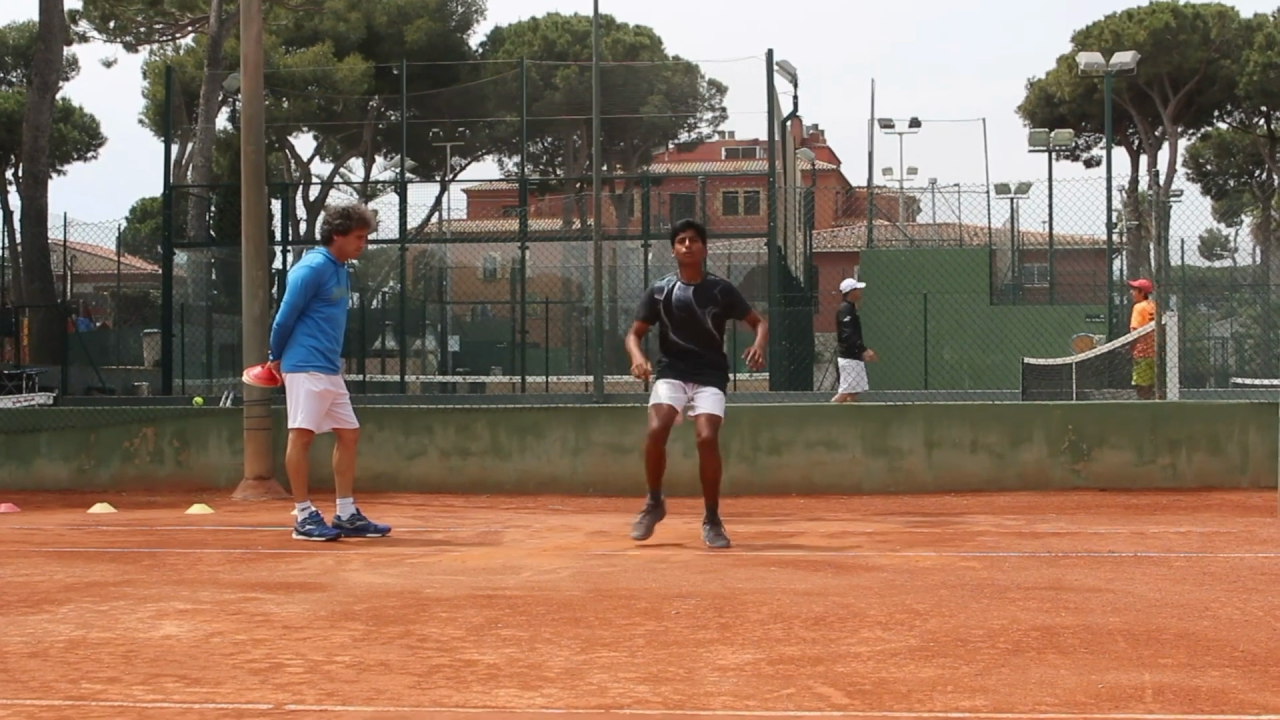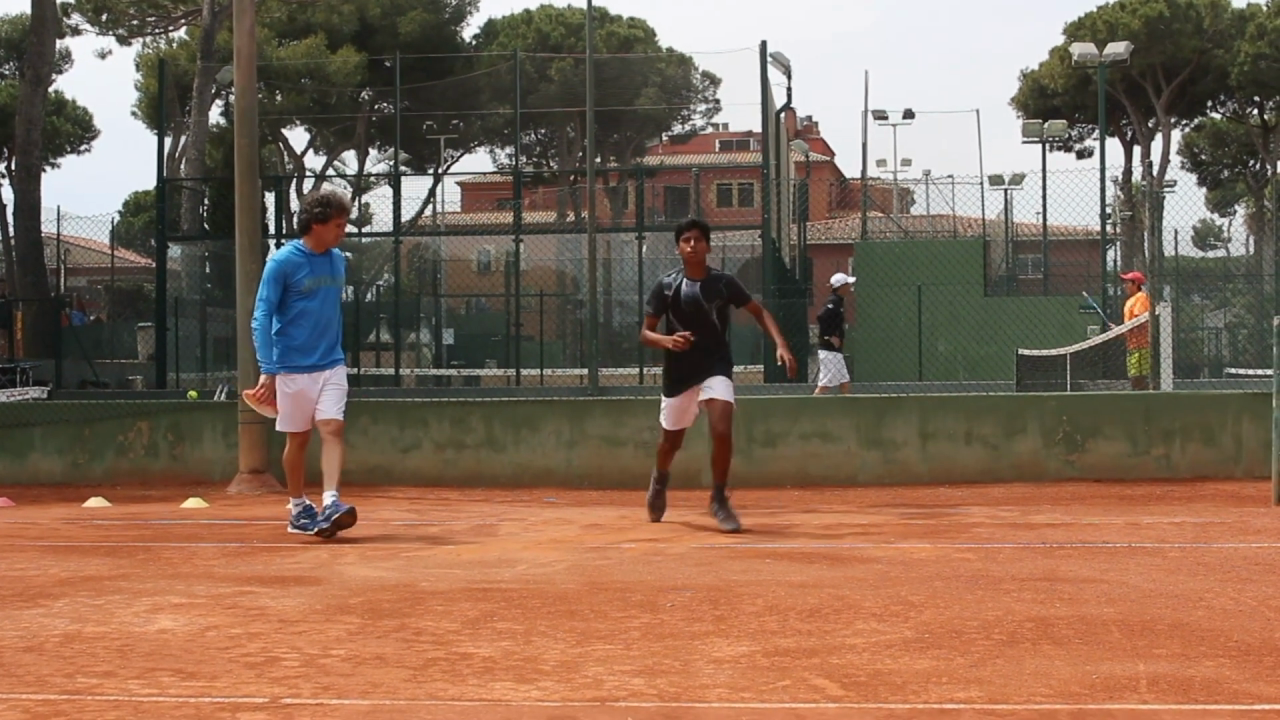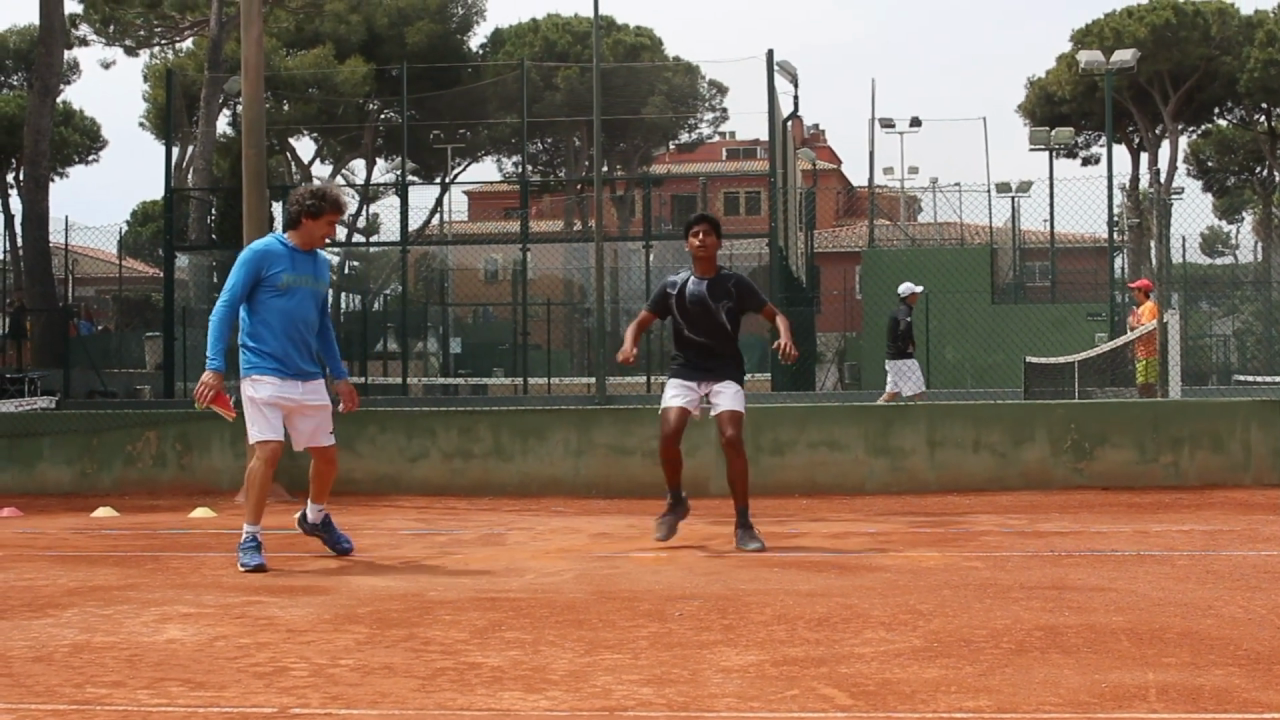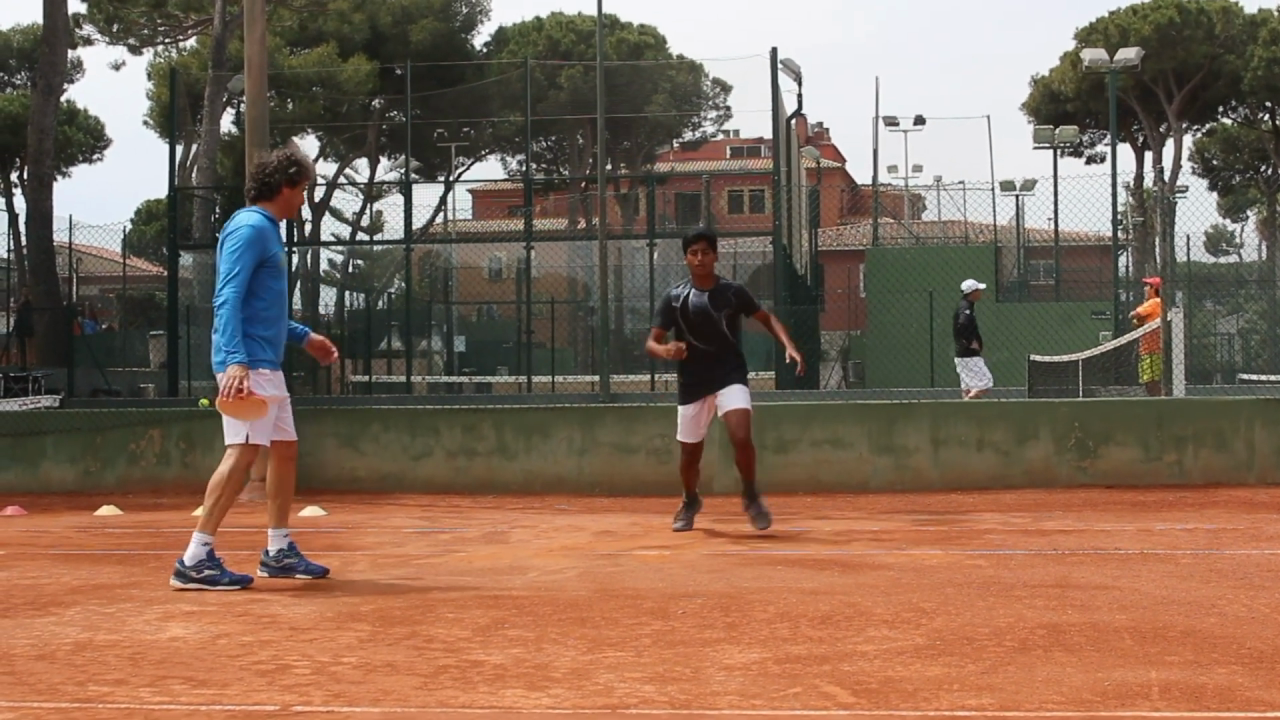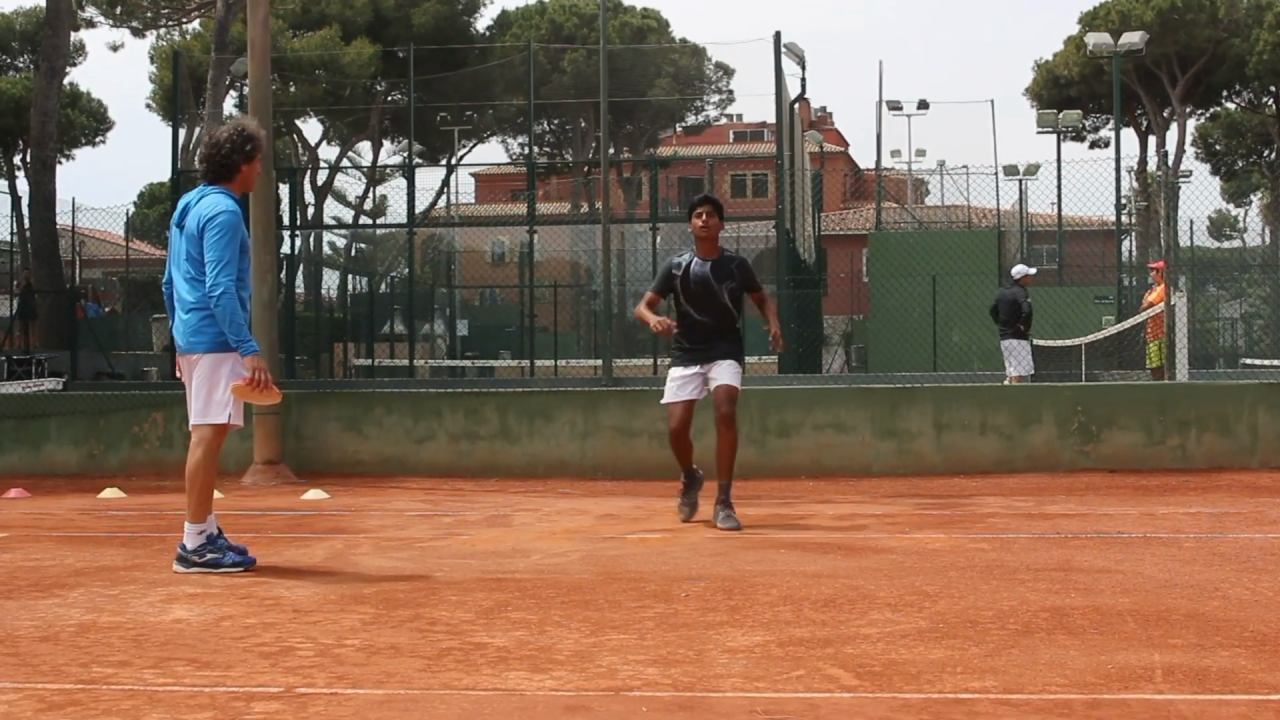
dt=1s
person 1, frame 1
left shoulder: (340, 269)
right shoulder: (313, 267)
right elbow: (285, 317)
right wrist: (276, 357)
left hip: (331, 370)
right hip: (307, 368)
left knee: (349, 435)
right knee: (302, 436)
left ankle: (347, 514)
right ankle: (304, 516)
person 1, frame 2
left shoulder: (338, 260)
right shoulder: (282, 262)
right elbow: (262, 317)
left wrist: (340, 357)
right wrist: (266, 369)
left hip: (330, 365)
right hip: (291, 368)
left knee: (331, 429)
right knee: (298, 438)
left ankle: (331, 505)
right ankle: (299, 508)
person 1, frame 3
left shoulder: (321, 264)
right shoulder: (259, 254)
right elbow: (223, 310)
left wrist: (340, 375)
right wrist: (214, 365)
left hip: (312, 379)
right hip: (264, 375)
left knee: (326, 454)
right knee: (267, 452)
left ankle: (315, 517)
right ankle: (250, 540)
person 1, frame 4
left shoulder: (265, 230)
right shoulder: (250, 228)
right elbow: (227, 300)
left wrist: (303, 335)
right wrist: (236, 358)
left hip: (265, 365)
right hip: (247, 365)
left knee: (284, 450)
right knee: (242, 453)
left ankle: (279, 550)
right ankle: (195, 559)
person 1, frame 5
left shoulder: (189, 206)
right shoulder: (222, 211)
left elbow: (170, 283)
right elbow: (221, 289)
left wrist: (180, 337)
right wrist: (249, 349)
left hip: (192, 337)
right hip: (216, 340)
left knee: (206, 436)
right knee: (209, 435)
left ankle: (206, 532)
right ankle: (193, 544)
person 2, frame 1
left shoulder: (722, 289)
right shoulder: (659, 290)
left elbow: (758, 322)
right elbow: (634, 334)
left wrist: (759, 346)
right wrist: (637, 357)
left hip: (710, 376)
right hip: (670, 372)
left knee: (707, 438)
right knee: (657, 429)
left ankle: (712, 520)
right ankle: (654, 502)
person 2, frame 2
left shoulder: (724, 282)
right shoulder: (664, 286)
left elbow: (759, 311)
right elbow: (645, 332)
left wrist: (781, 345)
right wrist: (667, 340)
left hip: (716, 368)
right hip: (679, 372)
left knee: (722, 429)
right knee: (670, 443)
left ankle: (719, 500)
right ankle: (660, 480)
person 2, frame 3
left shoulder: (736, 282)
right shoulder: (673, 284)
left elbow: (774, 314)
right elbow: (639, 322)
left wrist: (785, 339)
right wrist: (628, 344)
left hip: (726, 372)
right hip: (685, 370)
left knee: (732, 439)
right knee: (669, 433)
left ankle: (744, 526)
right ankle: (675, 499)
person 2, frame 4
left shoulder: (733, 291)
right shoulder: (673, 297)
left elbow: (766, 318)
right elbow: (650, 343)
left wrist: (789, 346)
right wrist: (663, 350)
left hip: (731, 377)
right hip: (693, 382)
left knee: (741, 437)
right knee: (690, 460)
left ankle: (750, 494)
right ankle: (691, 499)
person 2, frame 5
left shoulder: (737, 264)
right shoulder: (676, 266)
left elbow: (762, 298)
right elbow: (642, 306)
left wrist: (773, 324)
right wrist: (654, 319)
left hip: (726, 351)
right hip: (686, 353)
left knee: (725, 414)
right knee: (676, 429)
left ankle: (724, 501)
right ankle: (690, 478)
